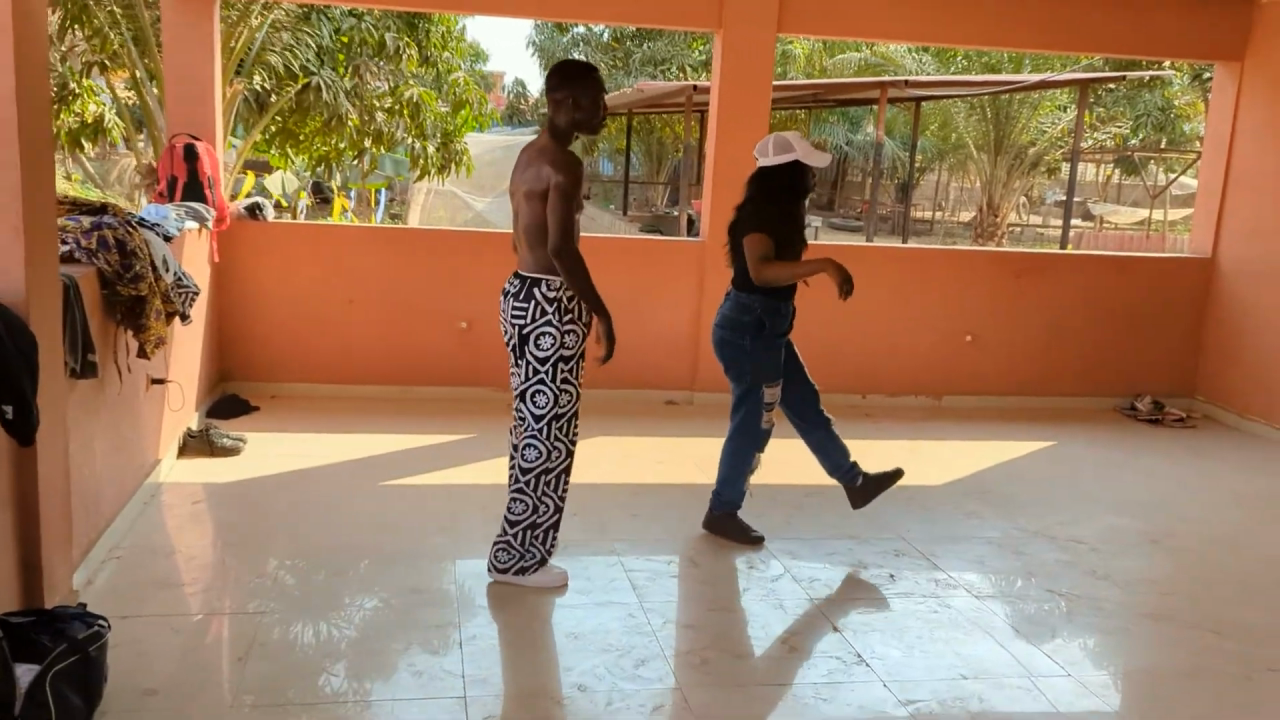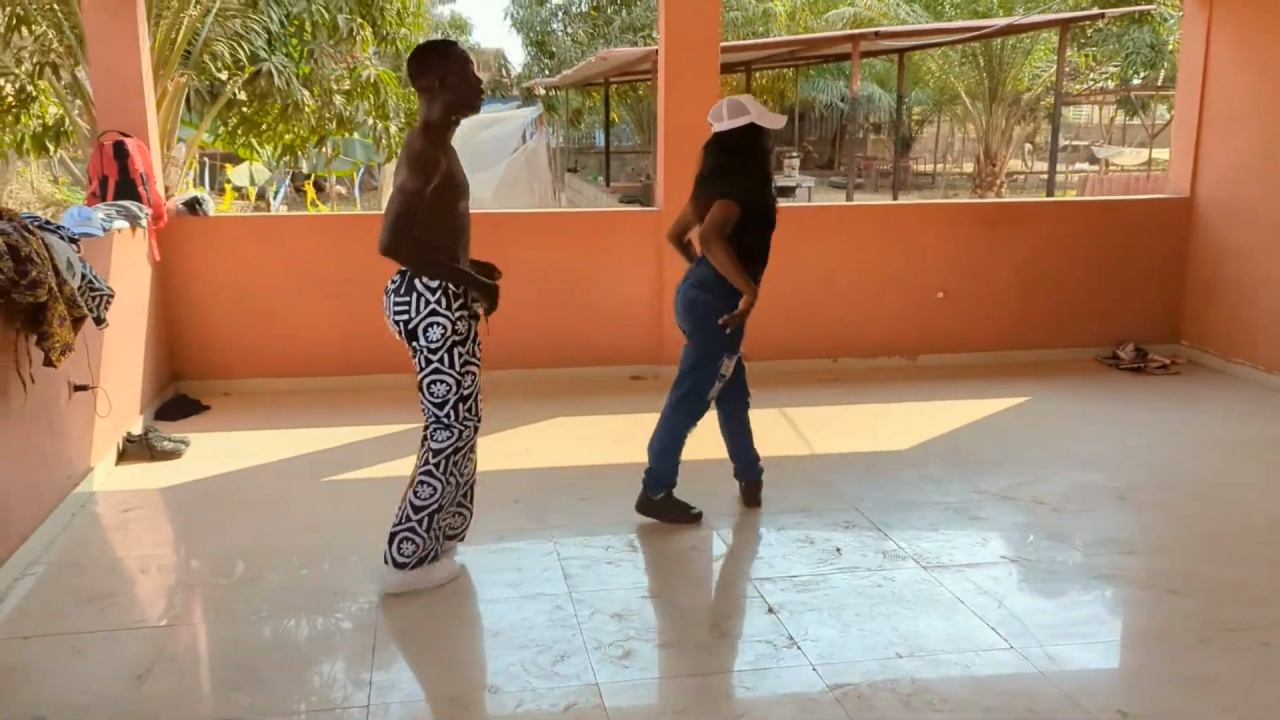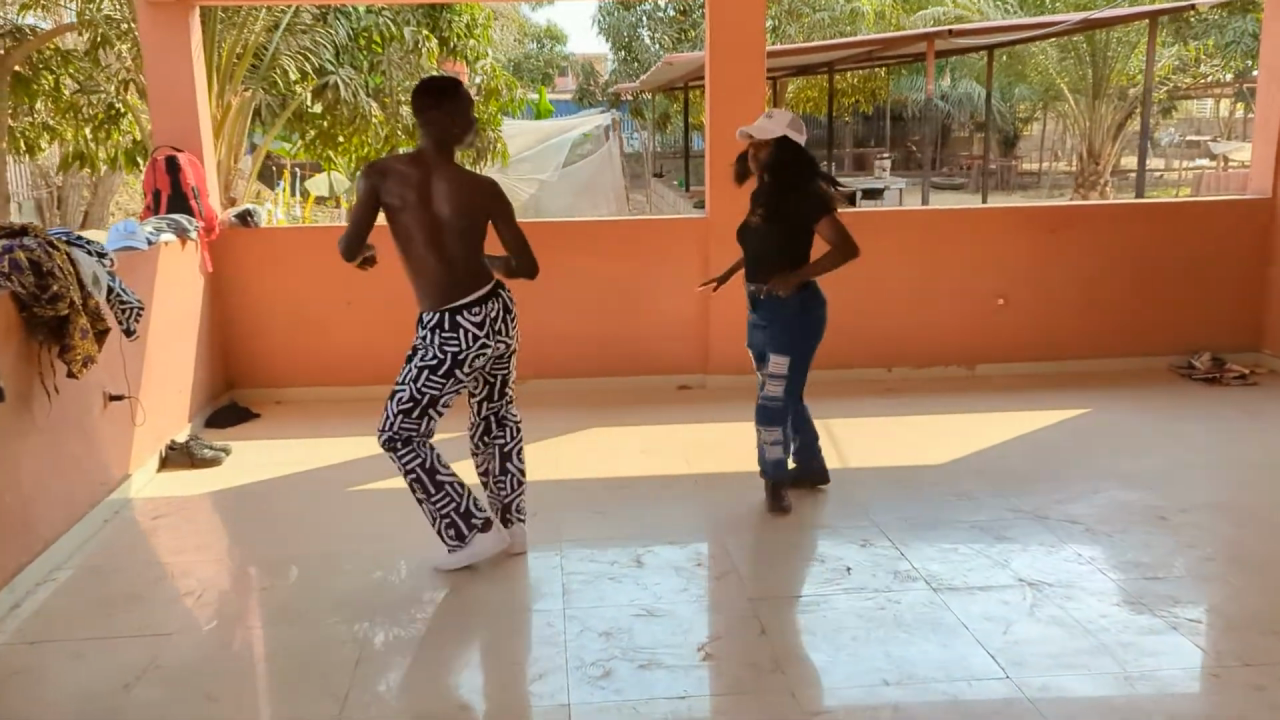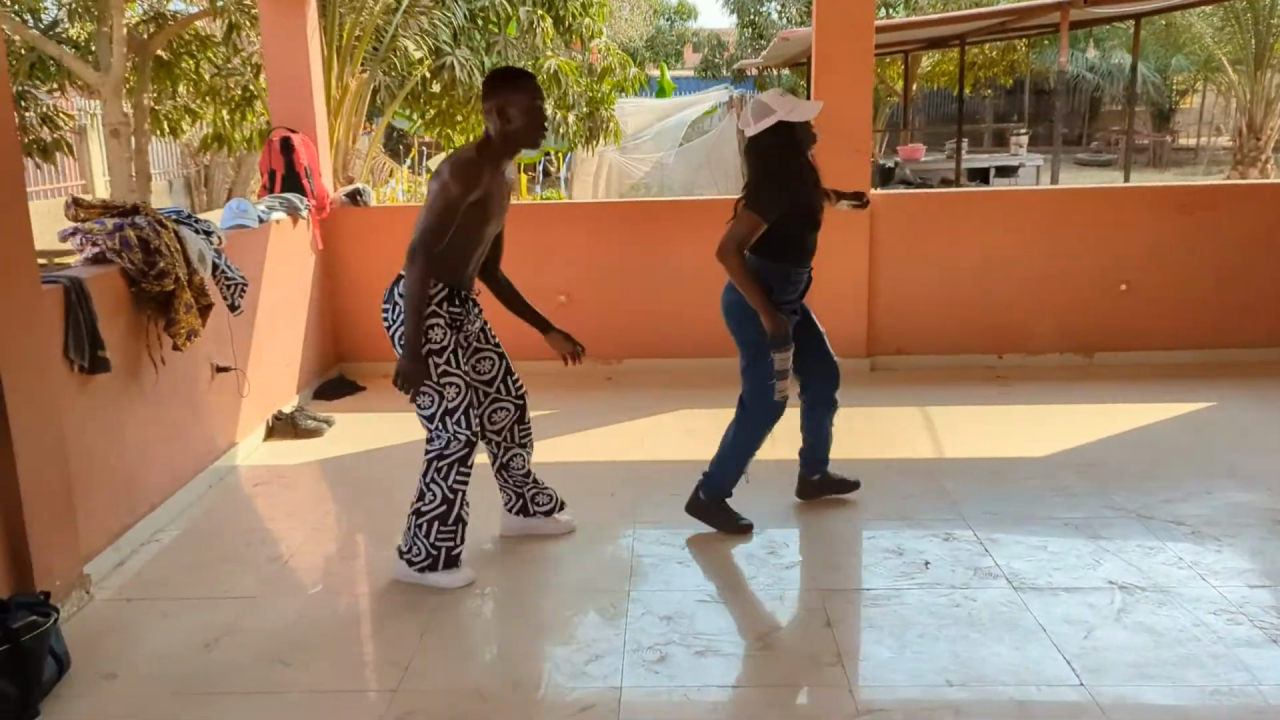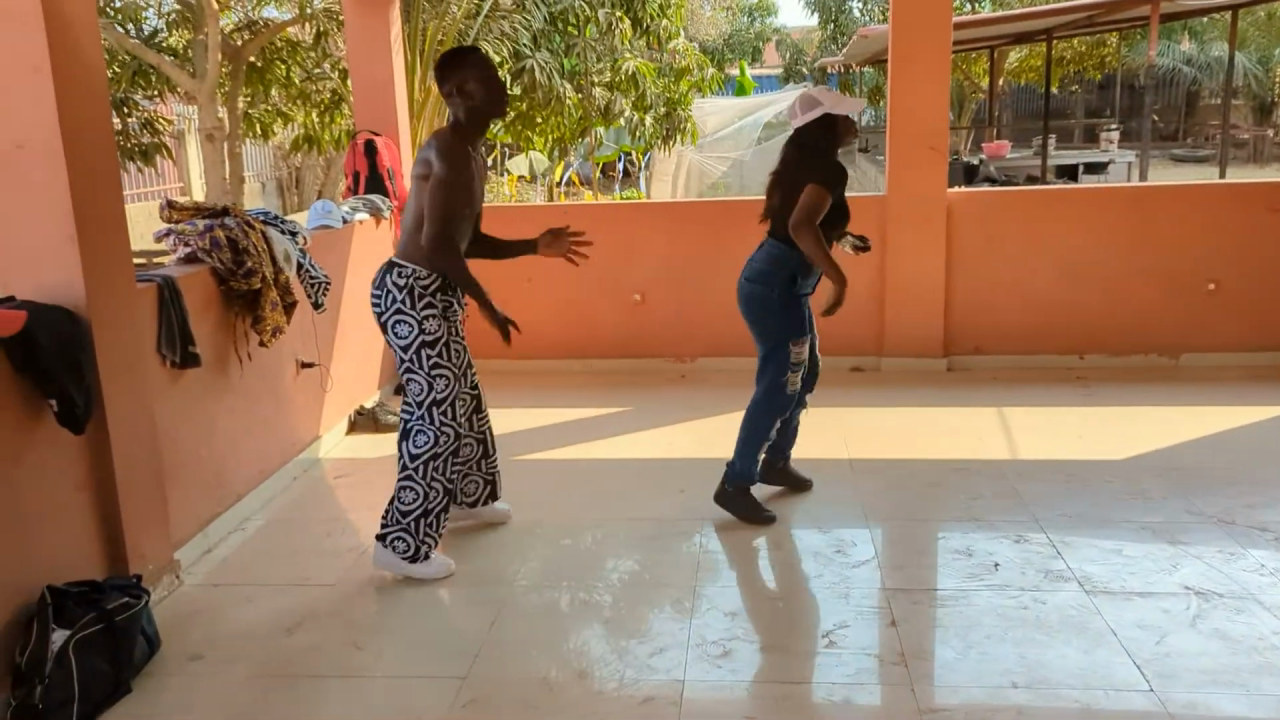
dt=1s
person 1, frame 1
left shoulder: (530, 155)
right shoulder: (564, 164)
right elbow: (561, 248)
right wrist: (600, 312)
left hip: (522, 293)
right hip: (549, 303)
left knee: (532, 424)
right knee: (549, 434)
left ankle: (521, 540)
right ankle: (518, 558)
person 1, frame 2
left shoulder: (430, 147)
right shoulder: (426, 152)
left elbow: (405, 234)
right elbow: (390, 242)
left wrist: (467, 269)
right wrist: (468, 282)
left hip: (437, 298)
right hip: (435, 301)
left knee: (456, 422)
right knee: (451, 428)
left ankle: (435, 532)
right ankle: (408, 559)
person 1, frame 3
left shoulder: (379, 175)
right shoulder: (483, 190)
left elbow: (347, 250)
right elbow: (528, 268)
left wrist: (366, 250)
left hip: (443, 331)
right hip: (493, 317)
left knee: (400, 437)
right knee: (495, 421)
left ankle: (475, 532)
right ankle: (509, 526)
person 1, frame 4
left shoulder: (502, 181)
right shoulder: (465, 169)
left elbow: (490, 272)
right elbow: (420, 253)
left wrist: (547, 330)
right wrist: (414, 345)
left hip: (463, 306)
right hip: (420, 307)
left knee: (506, 406)
right knee: (457, 431)
left ankle: (525, 509)
right ankle: (425, 557)
person 1, frame 5
left shoulder: (471, 152)
right shoulder: (447, 151)
right elbow: (438, 241)
left wrist: (536, 246)
right wrist: (487, 306)
left hip: (436, 294)
right hip: (411, 293)
left knee: (465, 401)
right knee: (438, 420)
left ankle: (469, 498)
right ankle: (401, 545)
person 2, frame 1
left shoulder: (772, 213)
right shoulder: (762, 214)
right elbow: (759, 271)
left wrist: (799, 268)
right wrist: (825, 265)
left hip: (765, 328)
right hip: (748, 329)
left knee: (806, 405)
right knee: (752, 423)
left ankle: (854, 481)
right ankle: (721, 513)
person 2, frame 2
left shoulder: (719, 179)
right shoulder: (744, 182)
left elbow: (676, 234)
right elbow: (711, 237)
right wrist: (750, 289)
left hip: (703, 291)
right hip: (718, 300)
left knee: (733, 392)
right knee: (692, 396)
left ankle: (749, 477)
right ankle: (655, 492)
person 2, frame 3
left shoulder: (801, 197)
right shoulder: (765, 197)
left elbow: (847, 248)
left wrist: (800, 275)
right wrist: (729, 273)
left hip: (794, 309)
right hip: (763, 308)
left knee: (774, 403)
right knee: (783, 397)
left ankle: (776, 478)
right ankle: (810, 467)
person 2, frame 4
left shoulder: (792, 173)
right shoulder: (773, 184)
right elbow: (728, 250)
left wrist: (837, 197)
right wrist: (767, 312)
left hip: (783, 296)
right hip: (758, 301)
left knee: (823, 376)
right knee: (764, 404)
left ankle: (813, 474)
right ankle: (709, 496)
person 2, frame 5
left shoulder: (803, 165)
right shoulder: (826, 169)
right elbow: (802, 226)
left wrist: (843, 237)
right wrist: (838, 277)
left hip: (775, 282)
right hip: (777, 287)
left knee: (802, 377)
right knee: (779, 387)
left ankle: (776, 462)
right ankle: (735, 485)
